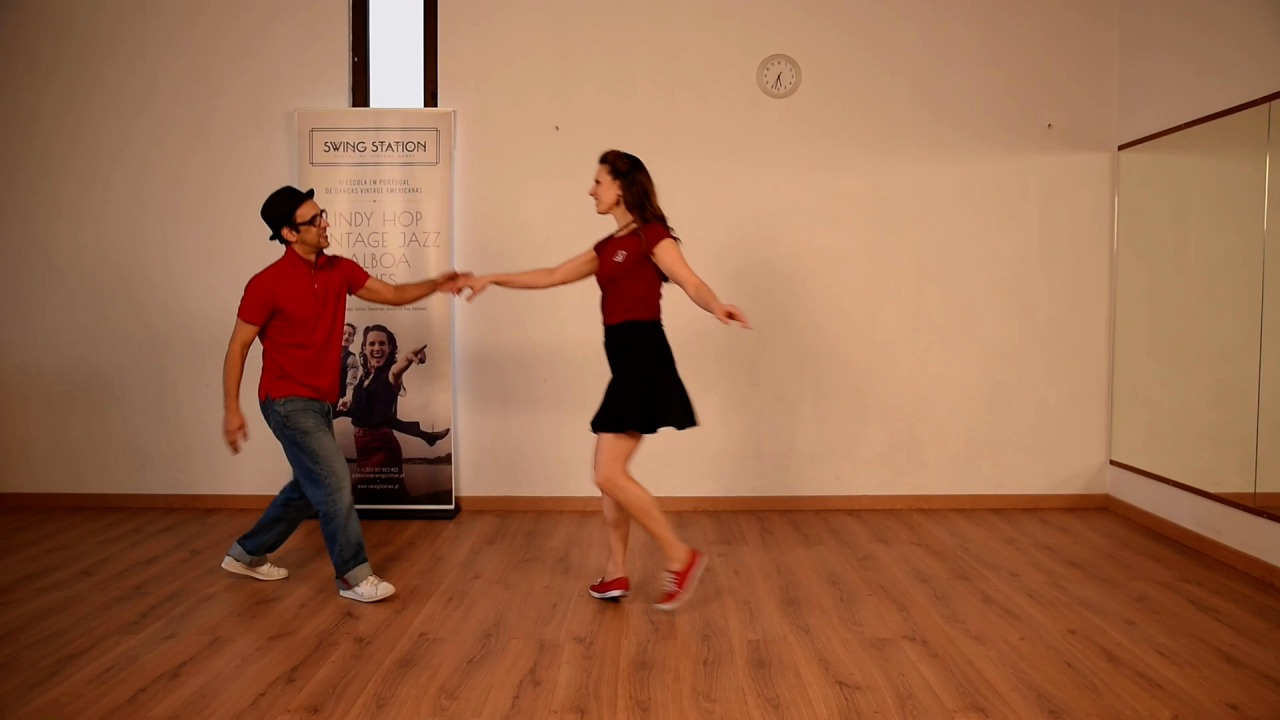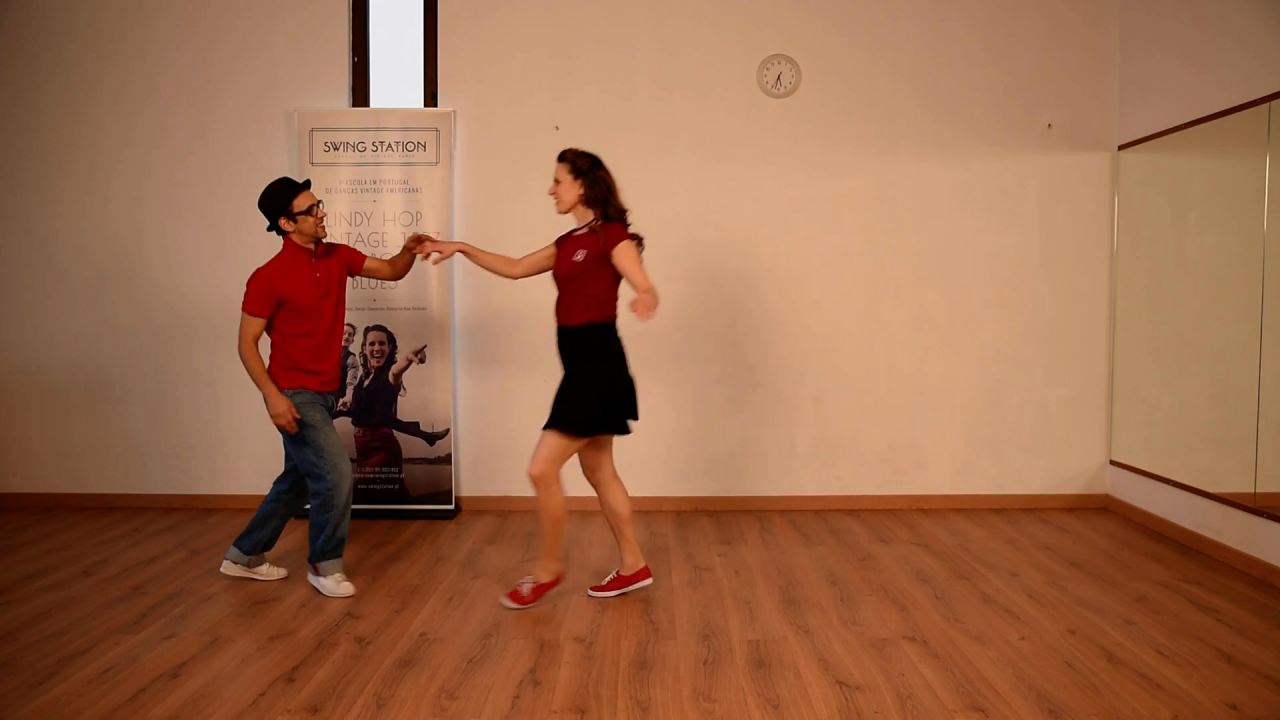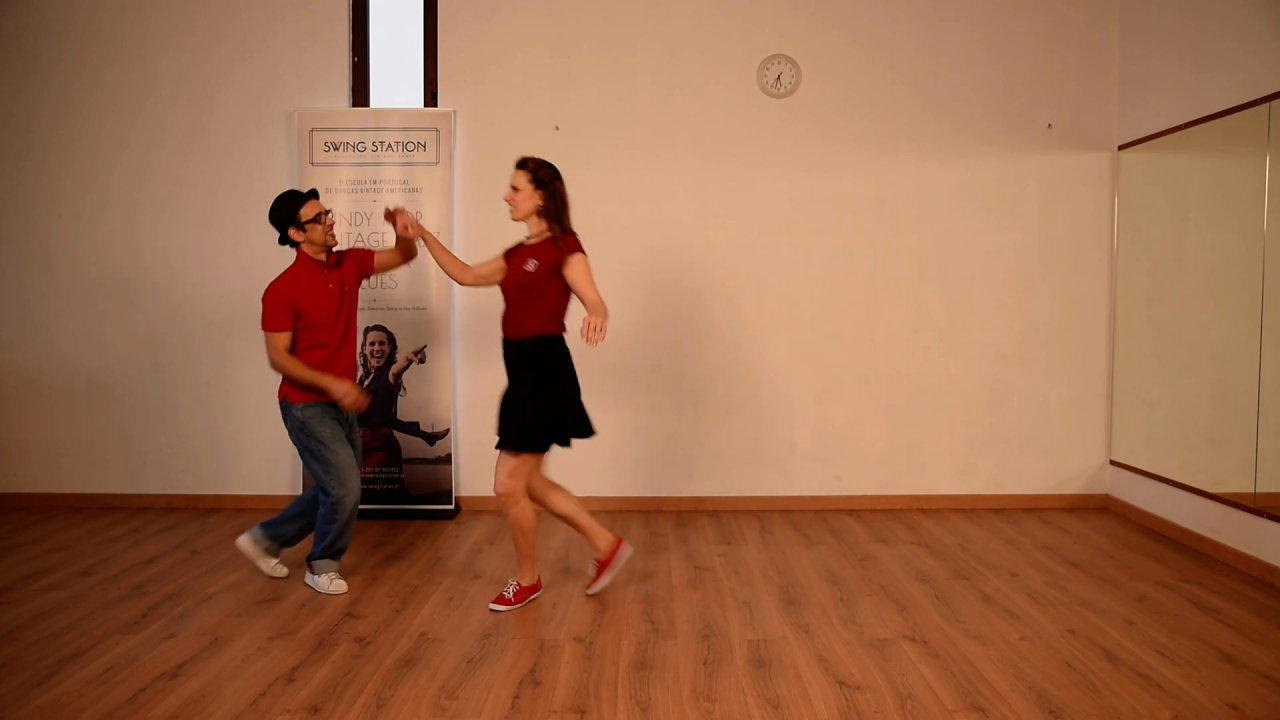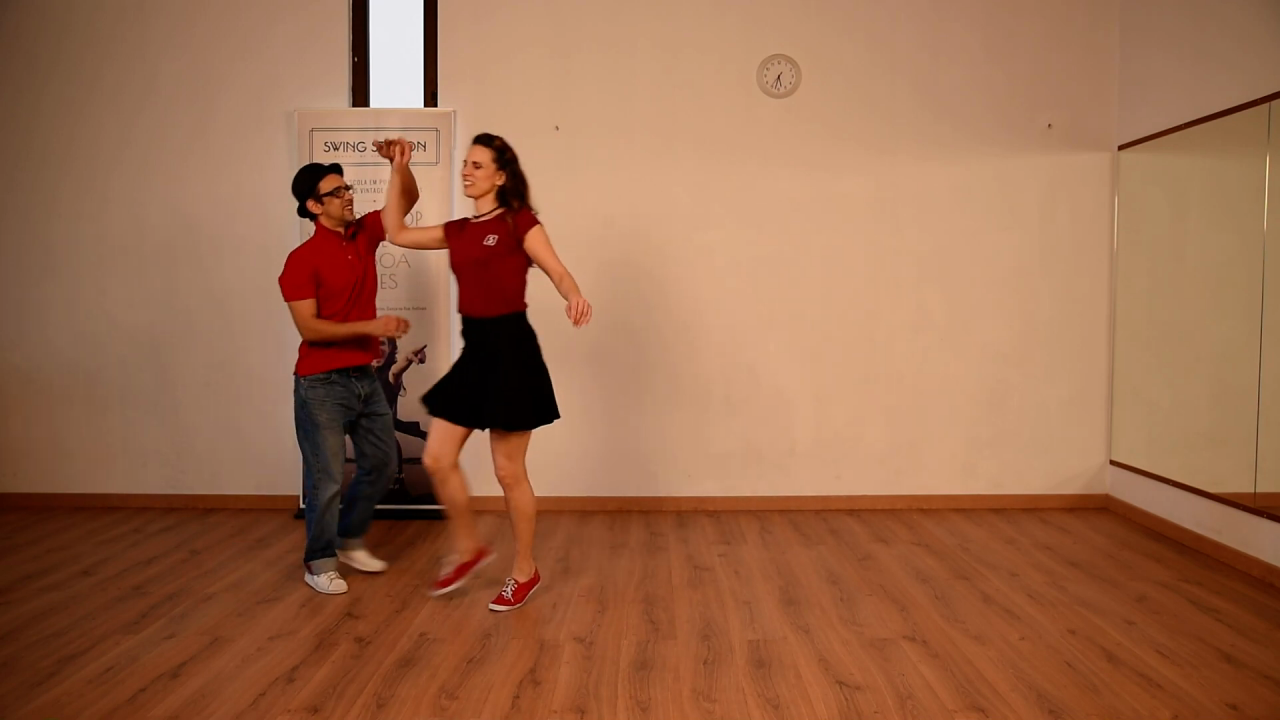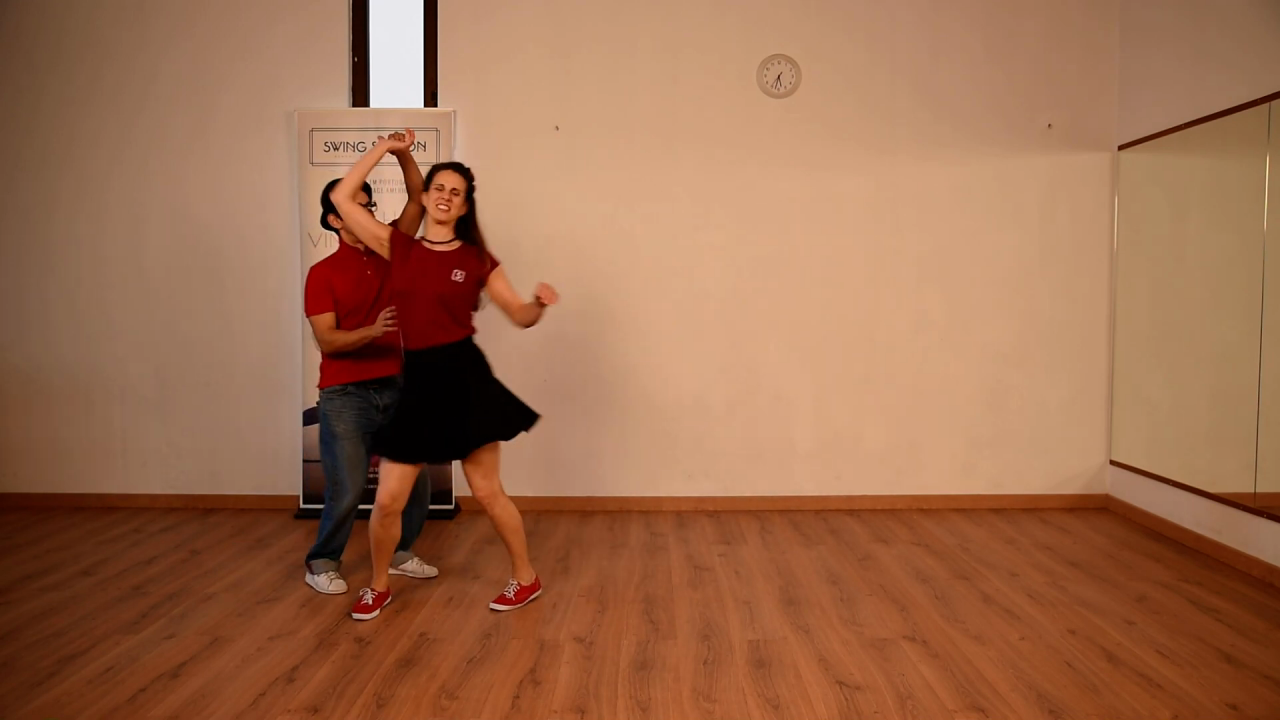
dt=0.2s
person 1, frame 1
left shoulder: (652, 237)
right shoulder: (609, 246)
left elbow: (694, 287)
right elbow: (554, 276)
left wrist: (718, 307)
right wrist: (494, 278)
left hip: (644, 362)
right hip: (629, 364)
left knee: (608, 474)
right knee: (614, 474)
left ankle: (680, 555)
right ankle: (617, 573)
person 1, frame 2
left shoulder: (611, 236)
right shoulder: (565, 243)
left elbow: (646, 291)
right elbow: (511, 267)
left wrist: (645, 298)
right wrist: (457, 247)
left hip: (597, 362)
right hip: (582, 365)
left knee: (542, 469)
right knee: (599, 472)
left ankle: (548, 569)
right ankle: (632, 565)
person 1, frame 3
left shoulder: (562, 247)
right shoulder: (517, 254)
left elbow: (596, 305)
right elbow: (465, 275)
left wrist: (596, 321)
right wrist: (424, 234)
left hip: (543, 372)
right hip: (522, 373)
left knee: (511, 488)
right knee: (531, 485)
left ankle: (527, 578)
right ankle: (606, 545)
person 1, frame 4
left shoulder: (519, 223)
right shoulder: (458, 230)
left elbow: (558, 273)
right elbow: (396, 232)
left wrist: (573, 296)
right wrist: (399, 171)
left hip: (511, 350)
right hip: (475, 353)
left knee: (510, 472)
right knee: (438, 460)
left ankle: (525, 573)
right ankle: (468, 548)
person 1, frame 5
left shoulder: (476, 260)
right shoulder: (399, 248)
left elbow: (520, 317)
right elbow: (342, 197)
left wrist: (539, 301)
right wrist: (386, 148)
left hip: (466, 379)
right hip: (419, 382)
left knee: (487, 494)
right knee: (387, 500)
left ankle: (526, 578)
right ankle: (378, 584)
person 2, frame 1
left shoulder: (340, 269)
right shoulder: (266, 285)
left elbow: (392, 296)
right elbow: (237, 348)
left wrist: (435, 285)
right wrist: (232, 408)
left hip: (320, 402)
right hip: (289, 403)
left knee: (307, 487)
right knee: (333, 482)
left ankle: (245, 554)
right ankle: (354, 578)
person 2, frame 2
left shoulder: (338, 256)
right shoulder: (268, 277)
left elbow: (393, 272)
right elbow: (247, 342)
left wrist: (411, 249)
right wrist: (272, 395)
left hip: (322, 395)
right hip: (294, 396)
left knee: (297, 480)
right knee: (336, 475)
left ankle: (244, 556)
right ankle: (325, 567)
person 2, frame 3
left shoulder: (351, 263)
right shoulder: (283, 290)
left elbow: (402, 258)
right elbow: (278, 358)
left wrist: (403, 231)
right wrist: (332, 384)
left hip: (340, 403)
right hip: (308, 406)
left knee: (336, 489)
right knee: (344, 489)
left ankle: (262, 540)
right ankle: (322, 565)
person 2, frame 4
left shoulder: (364, 233)
right shoulder: (302, 260)
left elbow: (408, 199)
right elbow: (308, 327)
right wrist: (369, 327)
left hip: (366, 378)
right hip: (321, 384)
left knee: (382, 462)
right knee: (328, 478)
left ankle: (349, 541)
right ankle: (320, 563)
person 2, frame 5
left shoulder: (386, 250)
right shoulder: (322, 275)
left elbow: (419, 202)
right elbow: (327, 342)
left wrist: (404, 158)
right wrist: (374, 331)
left hip: (392, 389)
right hip: (344, 394)
left knee: (413, 478)
right knee: (346, 486)
left ankle: (400, 554)
right ankle: (322, 564)
